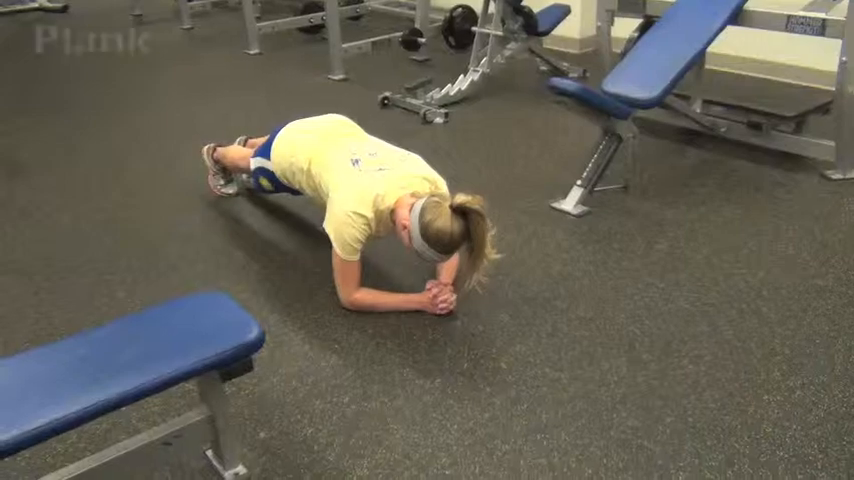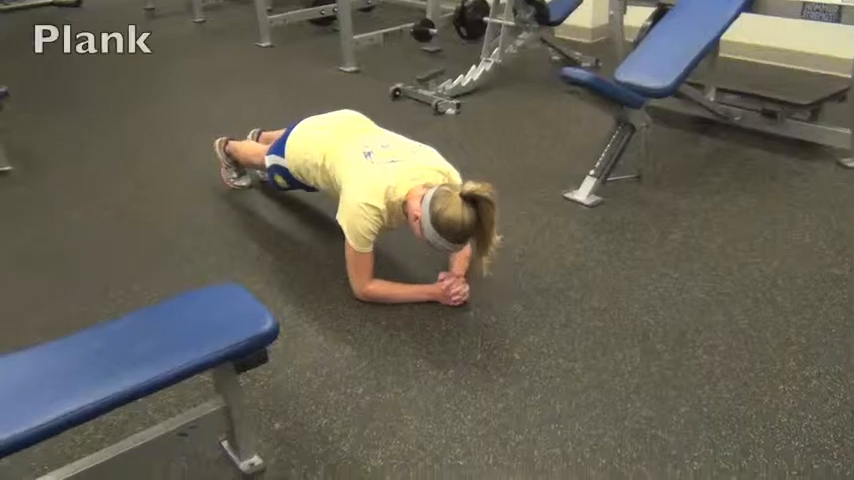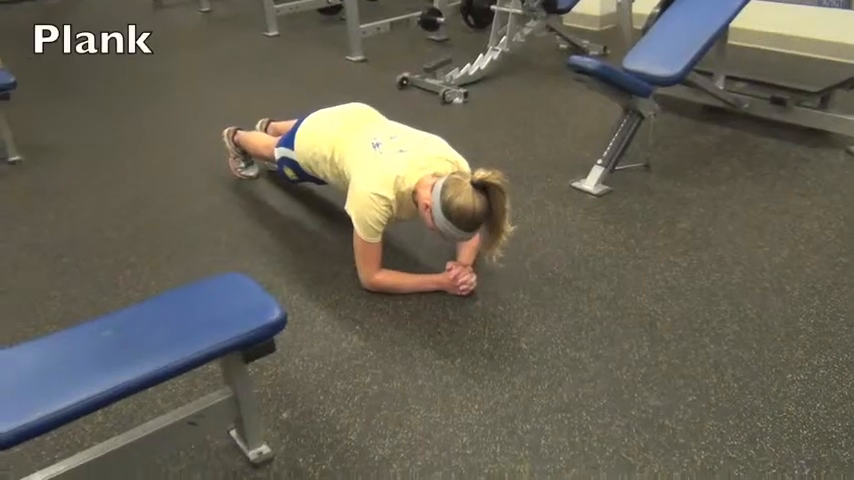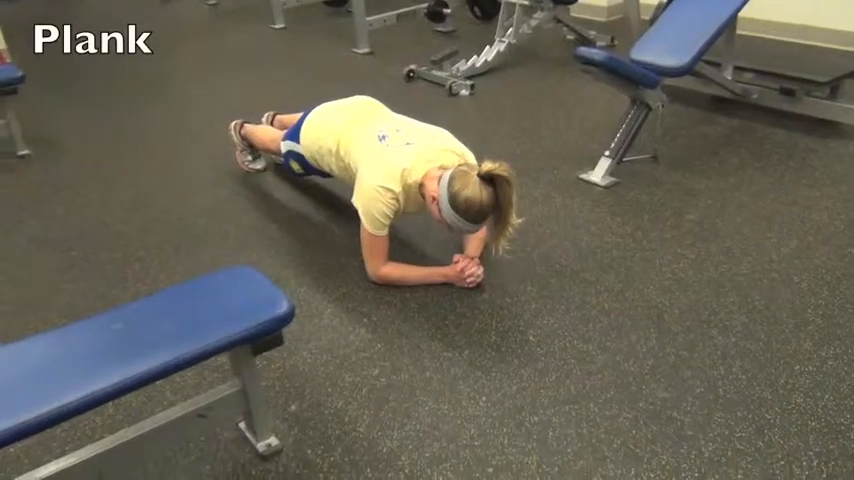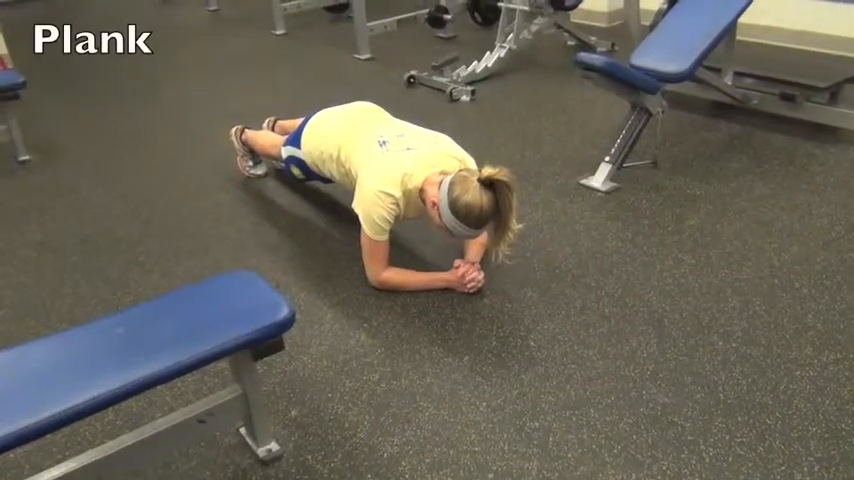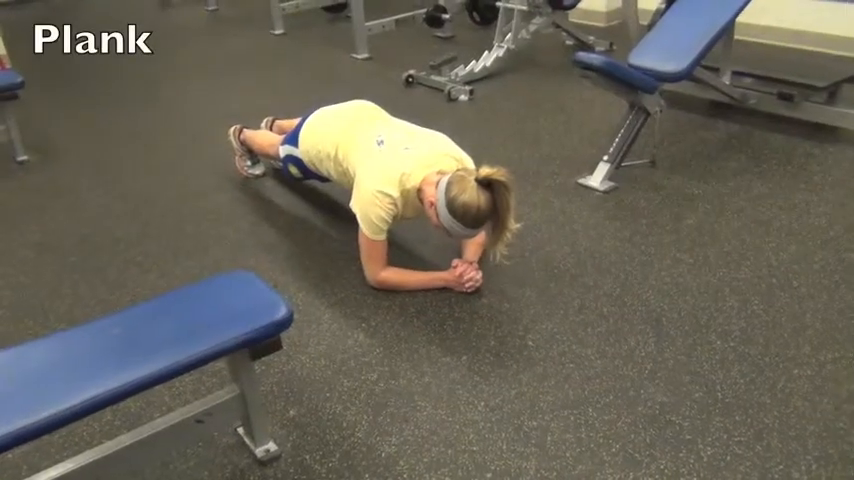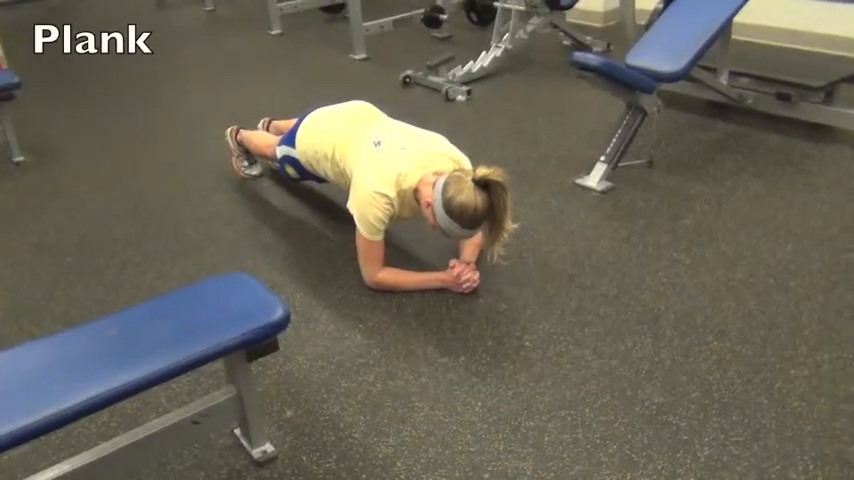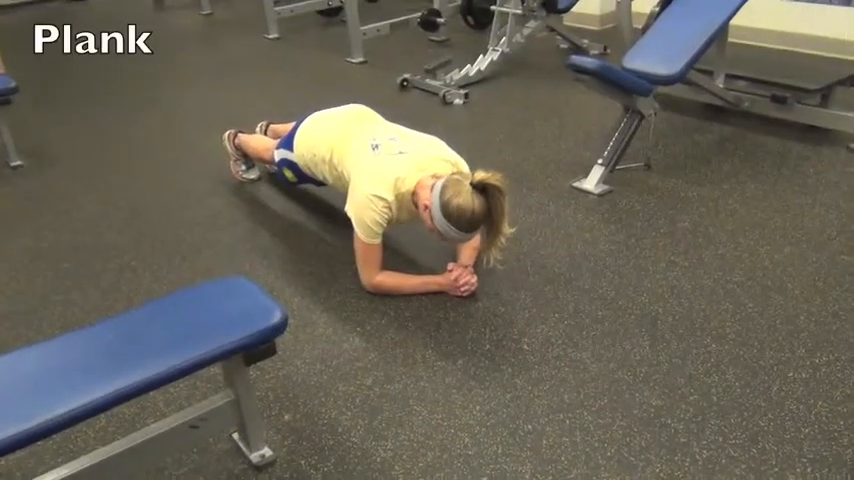
dt=0.3s
person 1, frame 1
left shoulder: (433, 186)
right shoulder: (354, 212)
left elbow: (451, 248)
right elbow: (350, 296)
left wrist: (444, 285)
right wrist: (422, 301)
left hip: (334, 130)
right hip: (289, 150)
right knee: (251, 164)
left ankle: (248, 144)
right ankle: (216, 155)
person 1, frame 2
left shoulder: (447, 179)
right shoulder: (367, 204)
left elbow: (462, 241)
right elbow: (363, 288)
left wrist: (457, 276)
right wrist: (435, 292)
left hip: (347, 126)
right hip: (304, 147)
right knee: (267, 160)
left ankle: (262, 137)
right ankle: (229, 149)
person 1, frame 3
left shoulder: (456, 169)
right shoulder: (375, 194)
left elbow: (471, 227)
right elbow: (370, 277)
left wrist: (464, 265)
right wrist: (441, 282)
left hip: (356, 118)
right hip: (312, 140)
right knee: (276, 151)
left ankle: (270, 126)
right ankle: (236, 138)
person 1, frame 4
left shoulder: (462, 162)
right shoulder: (383, 187)
left elbow: (478, 224)
right elbow: (377, 270)
left wrist: (471, 257)
right wrist: (448, 274)
left hip: (361, 112)
right hip: (318, 134)
right knee: (282, 146)
left ankle: (275, 120)
right ankle: (244, 132)
person 1, frame 5
left shoulder: (462, 166)
right shoulder: (382, 193)
left elbow: (478, 229)
right elbow: (377, 276)
left wrist: (472, 263)
right wrist: (449, 280)
left hip: (363, 117)
right hip: (319, 139)
right knee: (283, 151)
left ankle: (276, 125)
right ankle: (244, 137)
person 1, frame 6
left shoulder: (461, 168)
right shoulder: (381, 192)
left elbow: (476, 228)
right elbow: (376, 275)
left wrist: (470, 262)
right wrist: (447, 278)
left hip: (360, 116)
right hip: (317, 138)
right knee: (281, 151)
left ankle: (274, 125)
right ankle: (243, 137)
person 1, frame 7
left shoulder: (457, 166)
right shoulder: (377, 193)
left elbow: (473, 228)
right elbow: (373, 276)
left wrist: (467, 263)
right wrist: (445, 279)
left hip: (357, 117)
right hip: (314, 137)
right knee: (278, 151)
left ankle: (270, 125)
right ankle: (239, 138)
person 1, frame 8
left shoulder: (455, 170)
right shoulder: (376, 196)
left elbow: (471, 231)
right elbow: (371, 279)
left wrist: (465, 266)
right wrist: (442, 283)
left hip: (355, 120)
right hip: (312, 140)
right knee: (275, 155)
left ankle: (268, 129)
right ankle: (238, 141)
